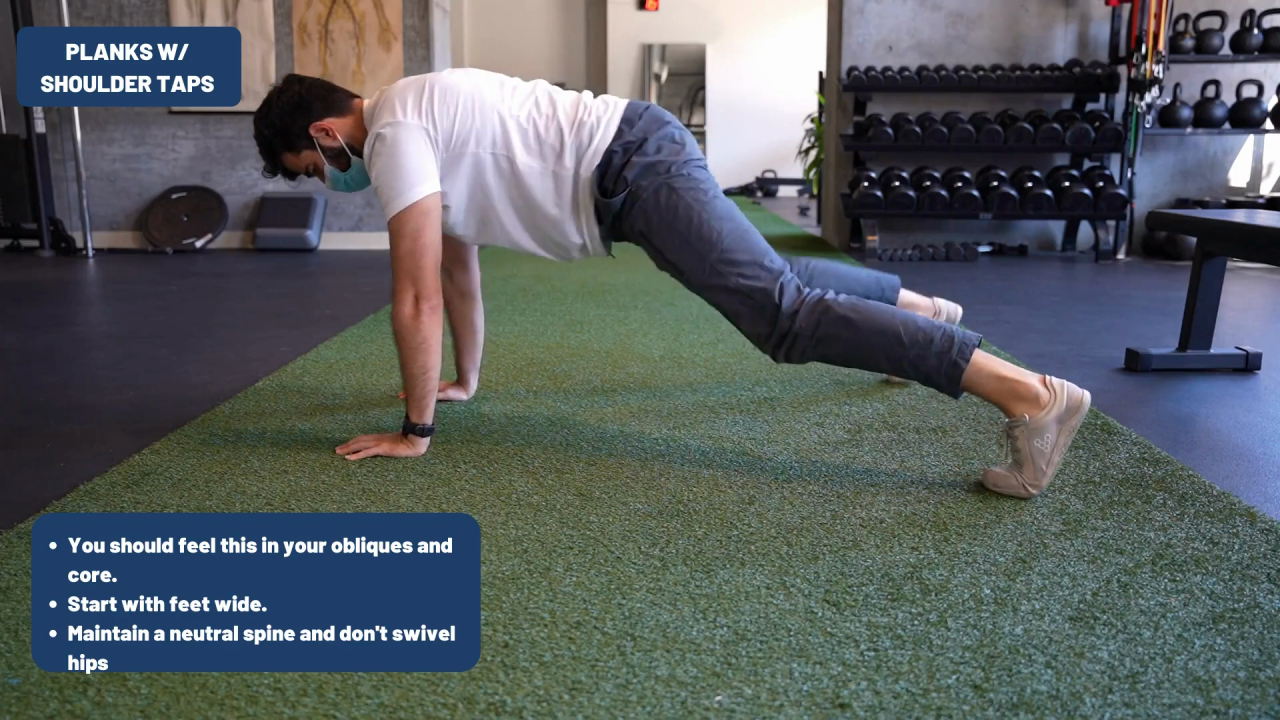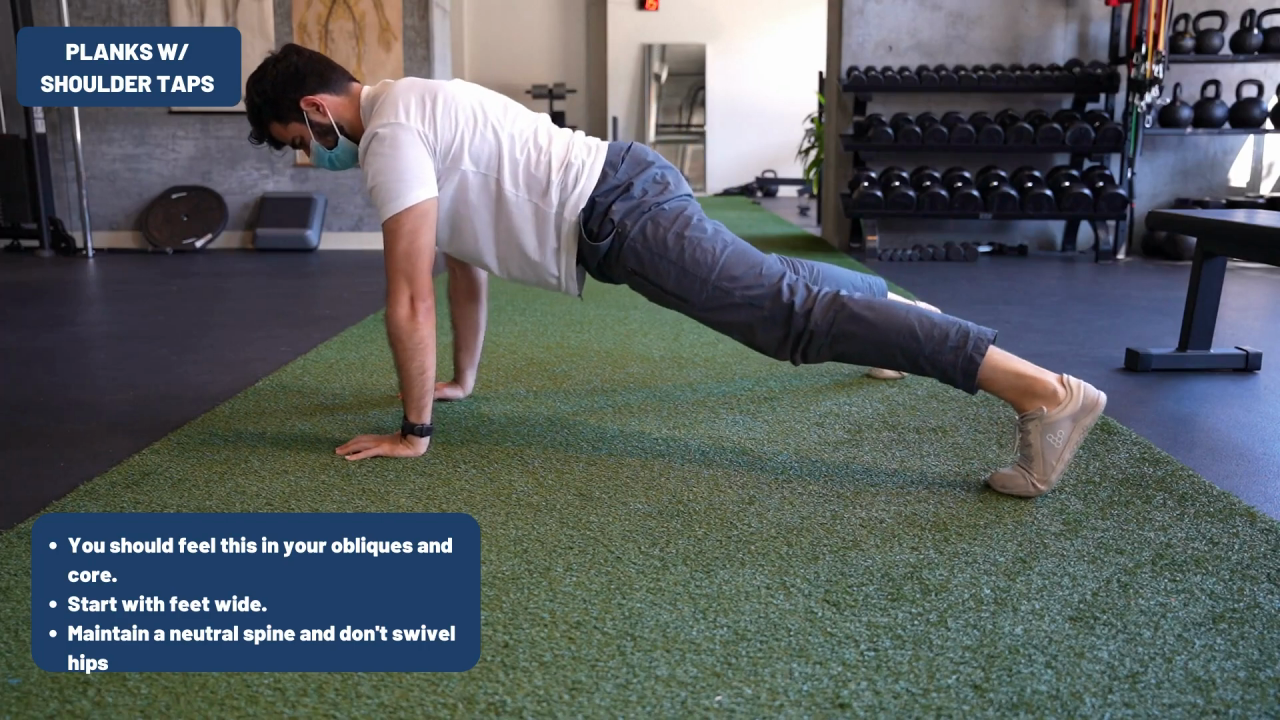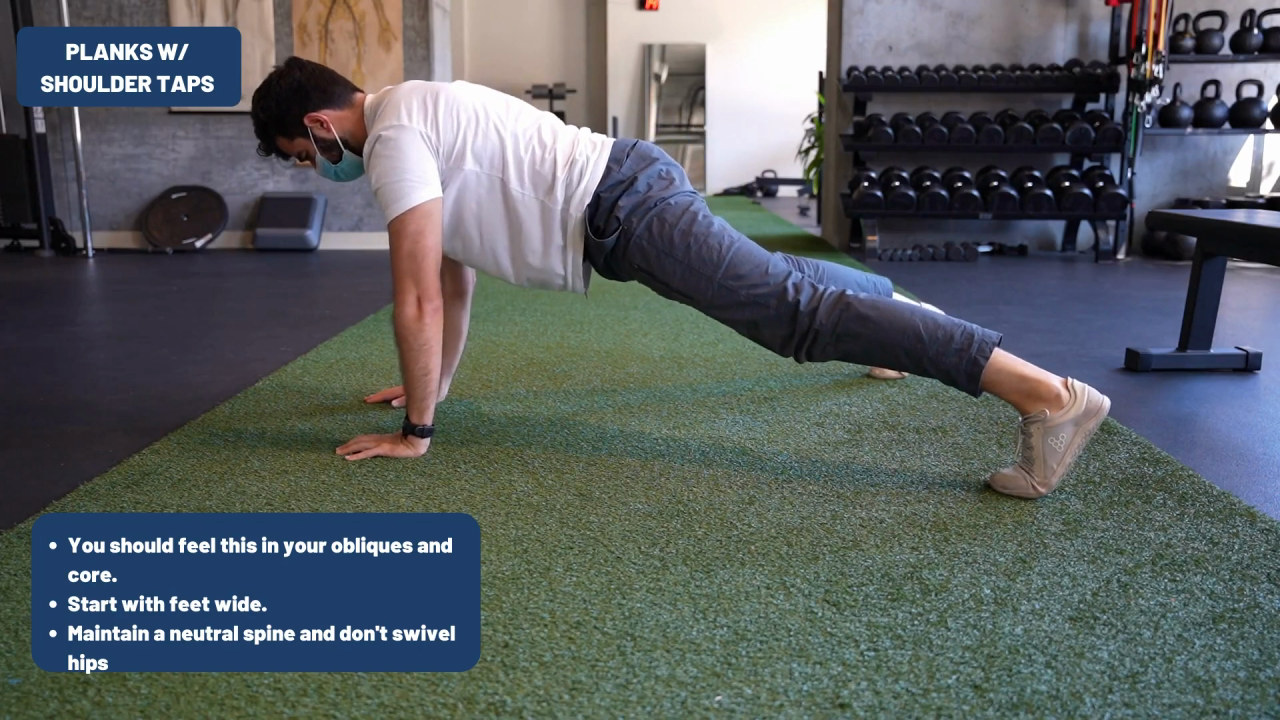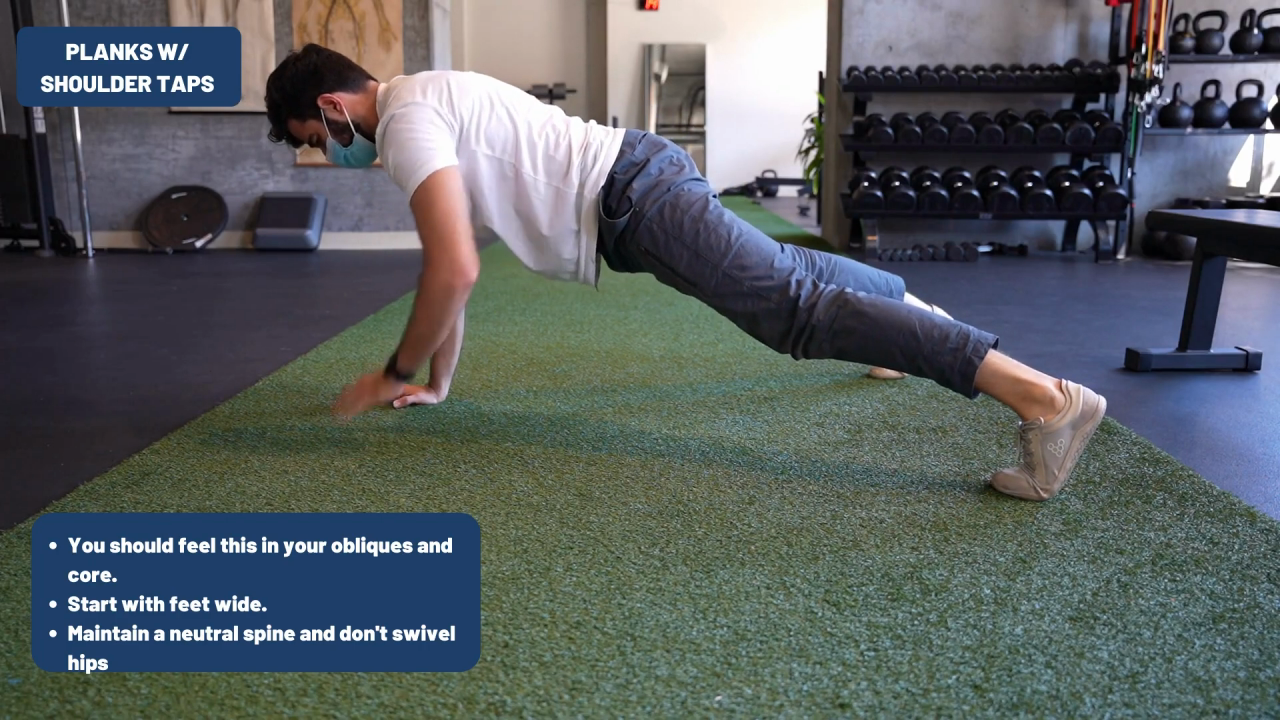
dt=0.7s
person 1, frame 1
left shoulder: (391, 135)
right shoulder: (417, 118)
left elbow: (415, 295)
right elbow: (456, 265)
left wrist: (415, 427)
right wrist: (463, 378)
left hip: (633, 166)
right hip: (640, 154)
left knee: (778, 309)
right knee: (771, 275)
left ankle: (1029, 396)
right ankle: (917, 310)
person 1, frame 2
left shoulder: (387, 135)
right shoulder: (411, 108)
left elbow: (410, 297)
right elbow: (474, 243)
left wrist: (413, 429)
right wrist: (461, 373)
left hip: (618, 215)
right hip: (623, 189)
left knee: (789, 314)
right knee: (771, 278)
left ankle: (1045, 393)
right ankle: (903, 307)
person 1, frame 3
left shoulder: (392, 138)
right shoulder: (416, 116)
left elbow: (416, 298)
right elbow: (453, 275)
left wrist: (415, 431)
right wrist: (433, 383)
left hip: (624, 210)
right hip: (630, 187)
left knee: (792, 310)
right knee: (775, 278)
left ankle: (1046, 394)
right ankle: (905, 308)
person 1, frame 4
left shoulder: (405, 122)
right shoulder: (424, 111)
left elbow: (455, 270)
right elbow: (452, 260)
left wrist: (395, 372)
right wrist: (437, 381)
left hip: (635, 197)
right hip: (639, 188)
left knee: (795, 308)
right knee: (780, 270)
left ankle: (1044, 397)
right ankle: (909, 304)
